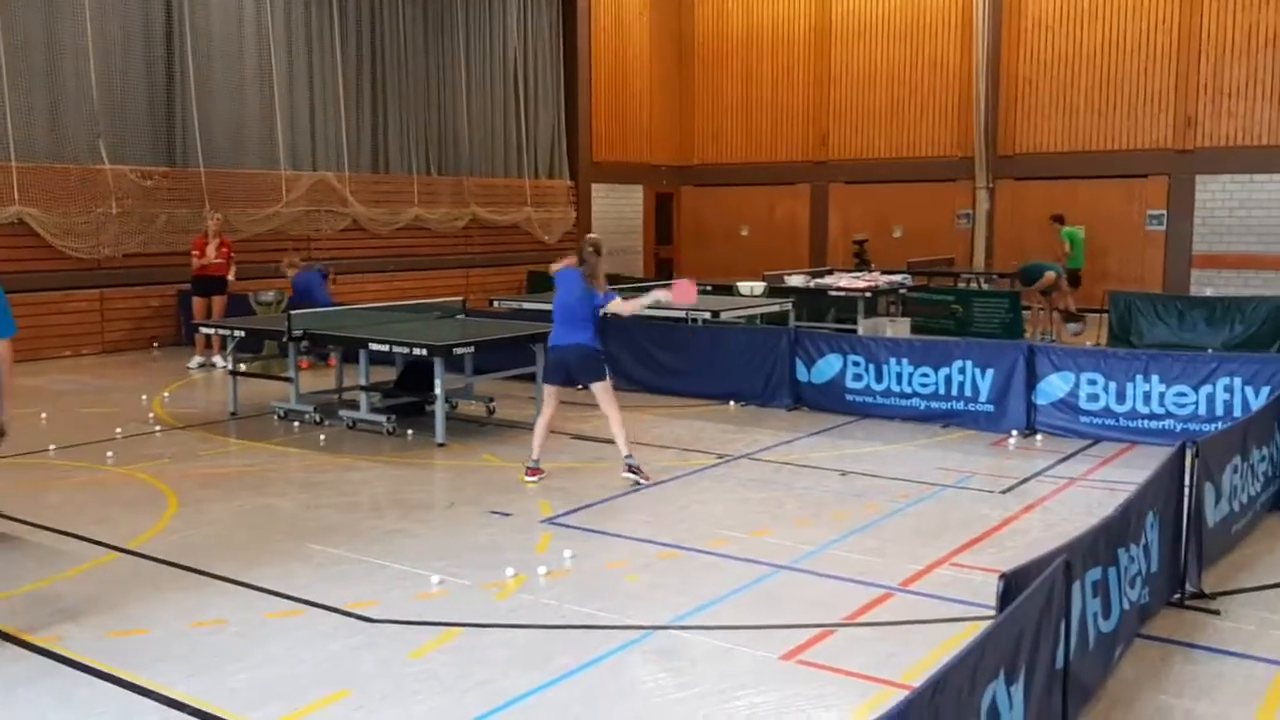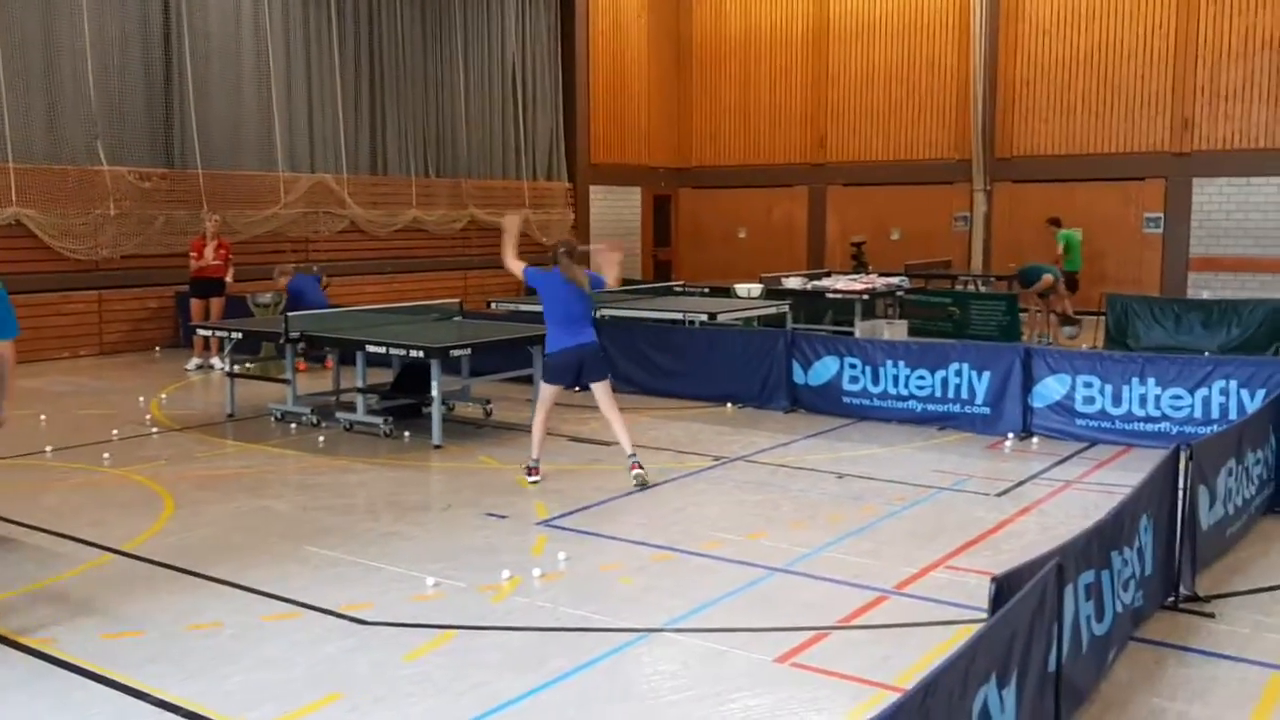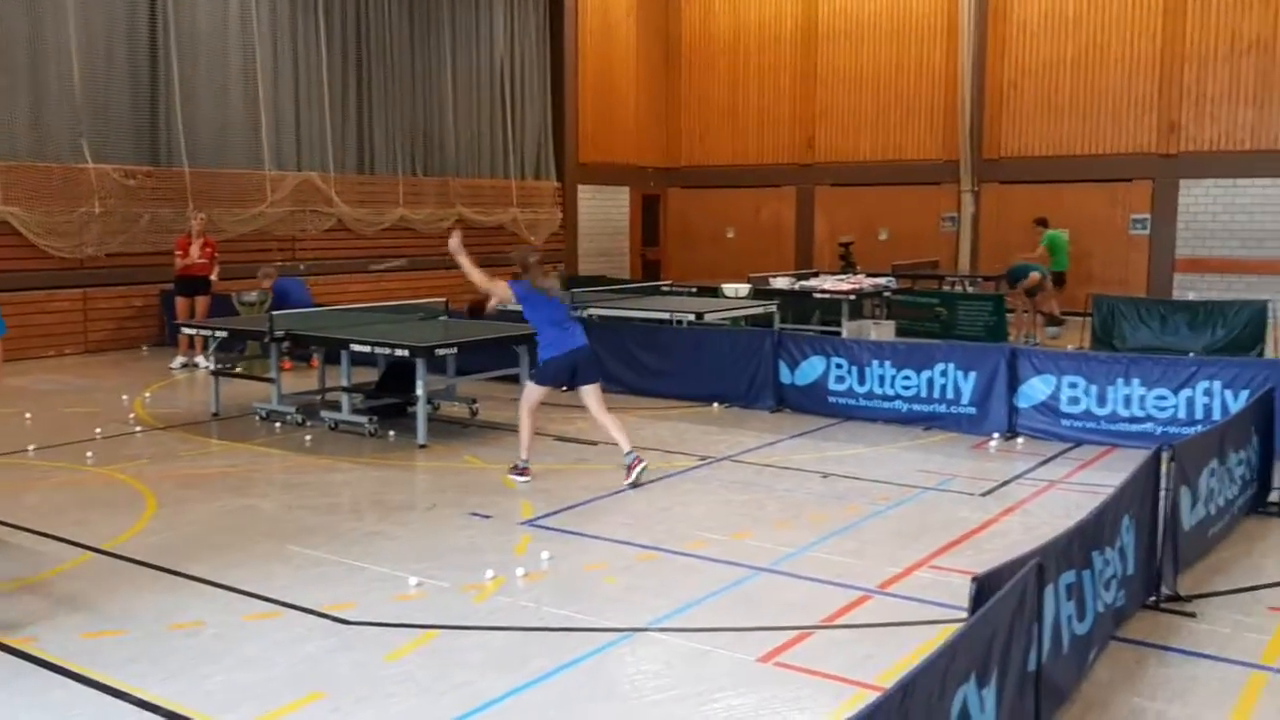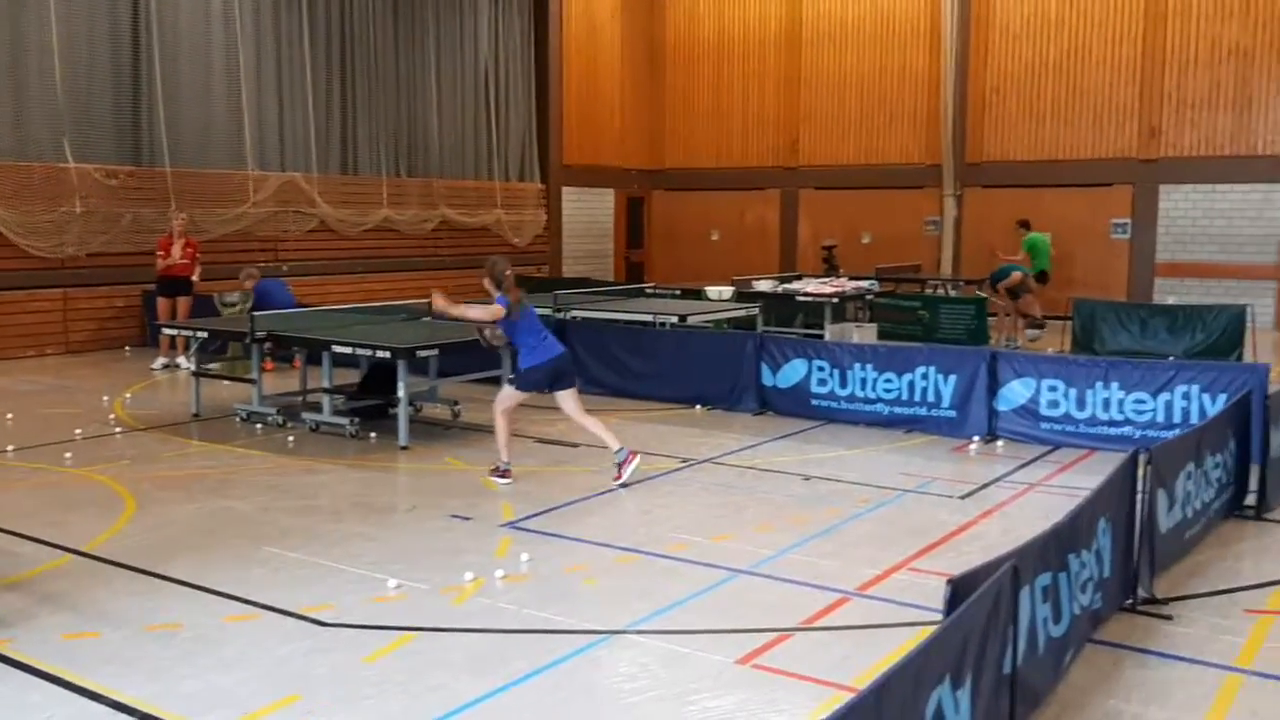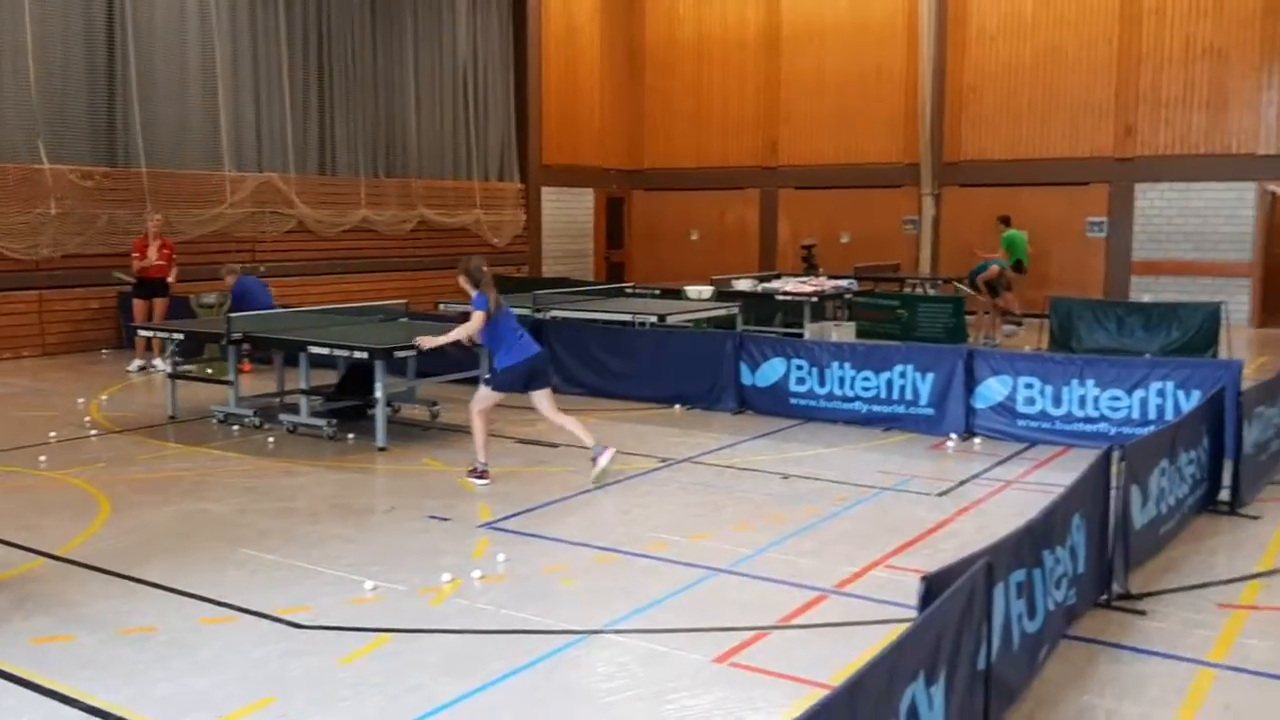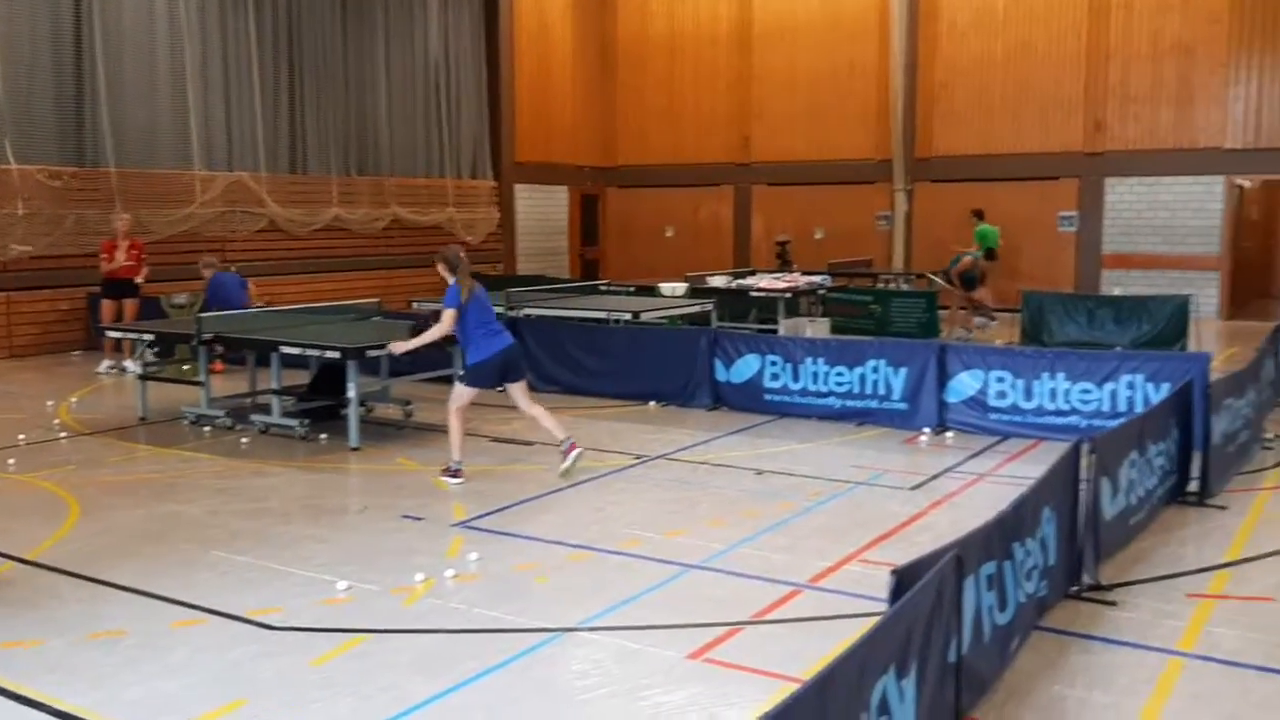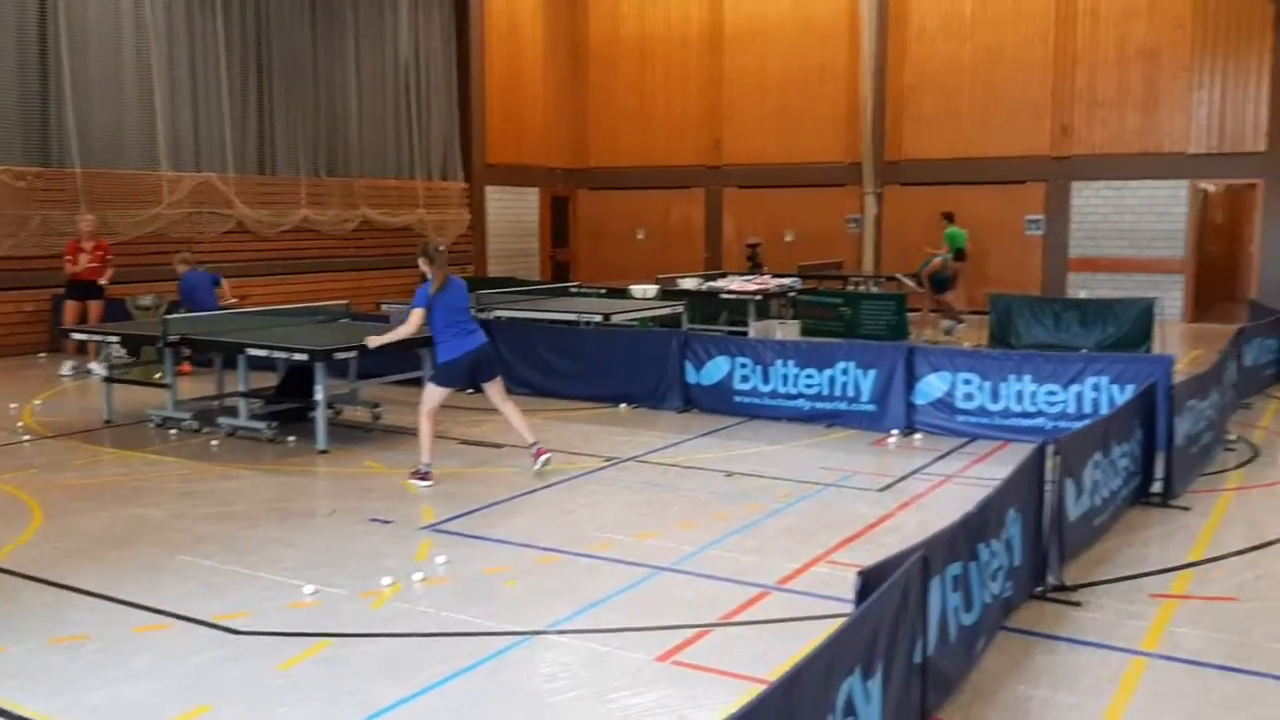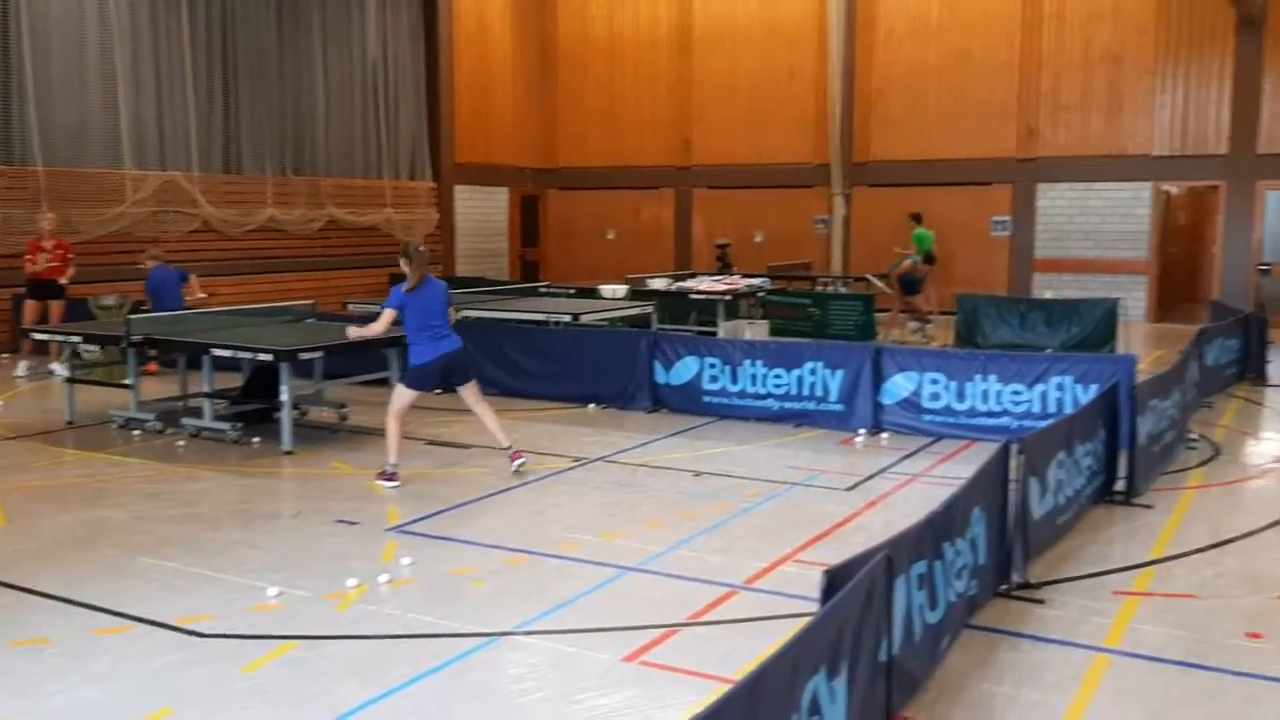
dt=0.1s
person 1, frame 1
left shoulder: (565, 275)
right shoulder: (595, 286)
left elbow: (555, 268)
right elbow: (625, 308)
left wrist: (575, 258)
right wrist: (653, 296)
left hip: (557, 351)
right hip: (585, 351)
left knee: (548, 409)
right knee: (611, 410)
left ankle: (532, 466)
right ankle: (629, 463)
person 1, frame 2
left shoulder: (542, 276)
right shoulder: (585, 277)
left elbow: (510, 262)
right elbow: (613, 281)
left wrist: (511, 229)
right wrist: (611, 260)
left hip: (559, 354)
right hip: (590, 350)
left knee: (543, 409)
right knee: (610, 410)
left ankle: (534, 466)
right ankle: (634, 463)
person 1, frame 3
left shoulder: (524, 290)
right shoulder: (549, 284)
left elbow: (488, 285)
left wrist: (459, 253)
right wrist: (500, 299)
left hip: (555, 358)
right hip: (582, 352)
left knee: (526, 407)
right knee: (600, 412)
left ankle: (522, 466)
right ankle: (631, 458)
person 1, frame 4
left shoulder: (504, 301)
right shoulder: (515, 297)
left elbow: (493, 314)
left wrist: (450, 308)
left hip: (536, 367)
right hip: (559, 359)
left knee: (500, 409)
right knee: (579, 415)
left ankle: (504, 468)
right ankle: (623, 454)
person 1, frame 5
left shoulder: (481, 301)
right shoulder: (491, 297)
left elbow: (474, 326)
left wrist: (438, 340)
right wrist: (470, 336)
left hip: (511, 367)
right hip: (535, 358)
left knee: (477, 409)
right knee: (553, 413)
left ankle: (481, 469)
right ankle: (597, 449)
person 1, frame 6
left shoulder: (454, 293)
right shoulder: (475, 287)
left elbow: (444, 328)
left wrist: (407, 344)
right wrist: (458, 326)
left hip: (483, 360)
right hip: (509, 350)
left knee: (454, 409)
right knee: (528, 405)
left ankle: (455, 468)
right ankle: (567, 444)
person 1, frame 7
left shoulder: (425, 291)
right shoulder: (460, 284)
left elbow: (410, 328)
left wrist: (380, 340)
left hip: (453, 359)
right hip: (482, 350)
left knee: (427, 411)
right knee: (504, 402)
left ankle: (424, 470)
right ankle: (537, 448)
person 1, frame 8
left shoulder: (400, 292)
right shoulder: (441, 286)
left elbow: (380, 327)
left wrist: (358, 332)
left hip: (423, 362)
right hip: (454, 355)
left knee: (394, 412)
right knee: (479, 405)
left ankle: (391, 471)
right ankle: (511, 452)
